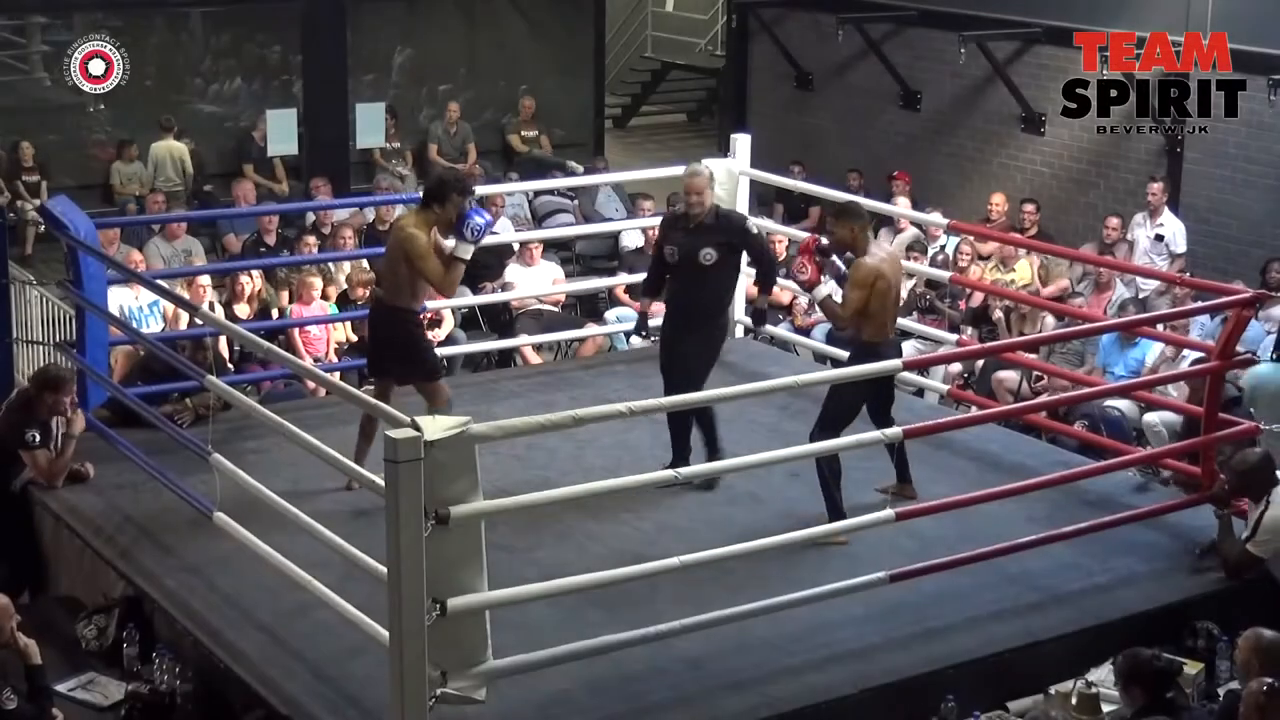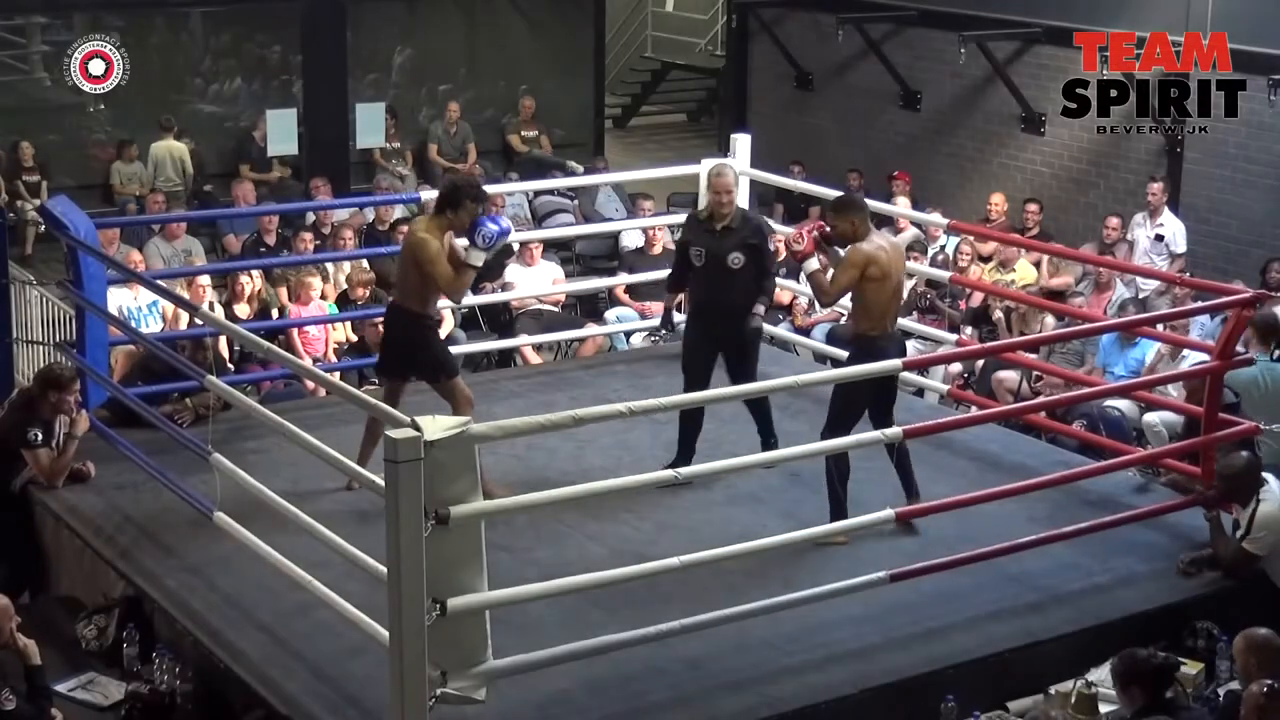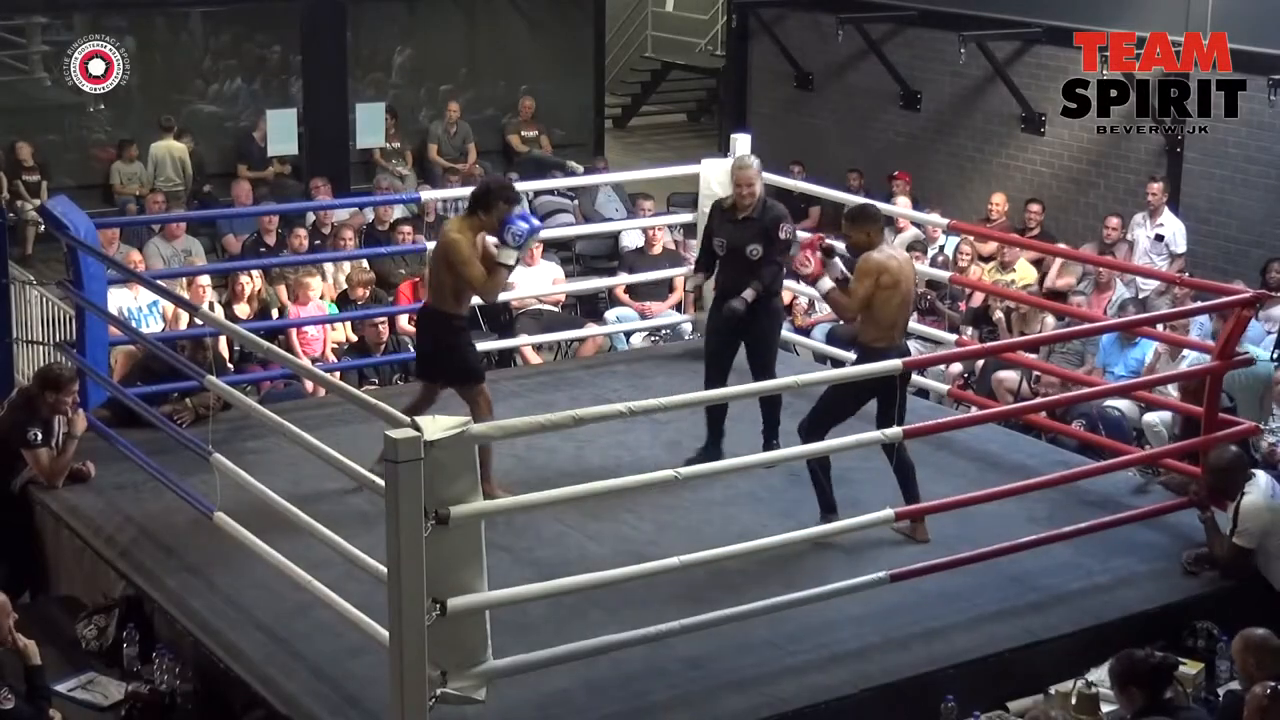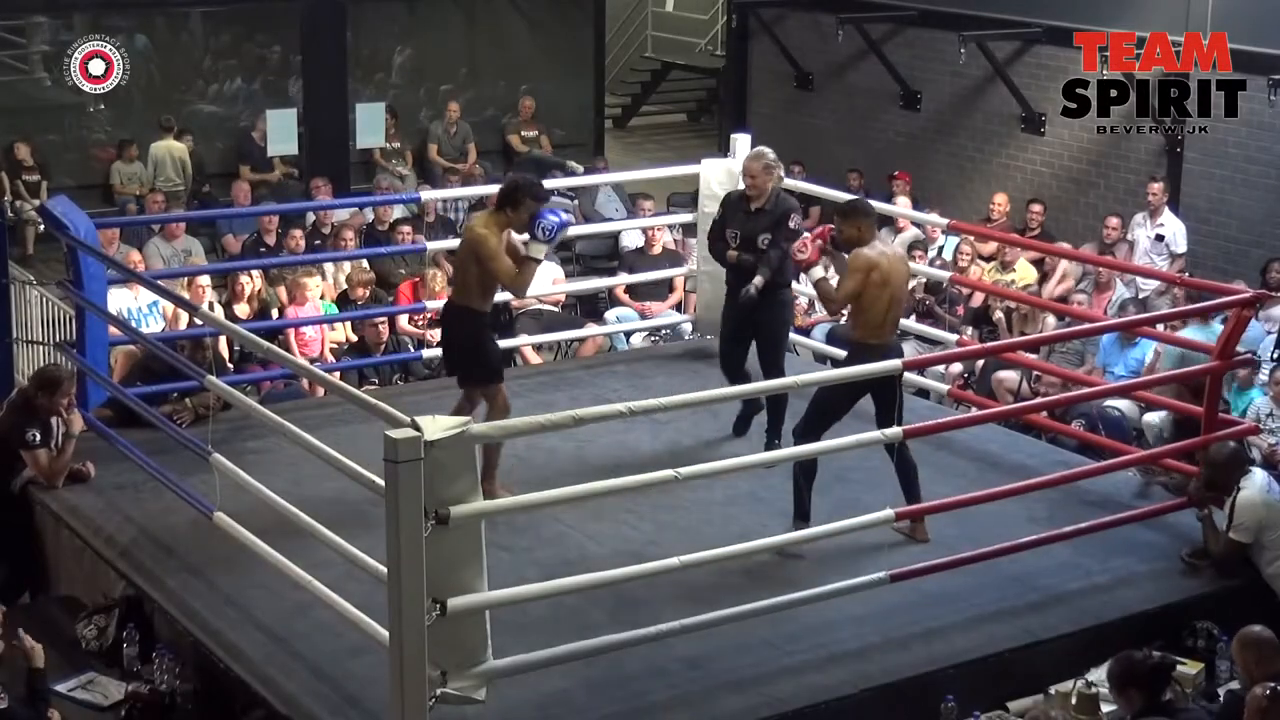
dt=0.2s
person 1, frame 1
left shoulder: (866, 266)
right shoulder: (886, 252)
left elbow: (842, 320)
left wrist: (815, 285)
right wrist: (829, 261)
left hip: (869, 355)
right hip: (888, 349)
left knee: (823, 435)
right knee: (882, 417)
left ankle: (836, 525)
right ankle: (905, 484)
person 1, frame 2
left shoulder: (861, 252)
right shoulder: (892, 245)
left elbow: (827, 296)
left wrist: (807, 258)
right wrist: (830, 246)
left hip: (869, 350)
right hip: (893, 344)
left knee: (835, 435)
right knee: (884, 424)
left ankle: (838, 526)
right ankle: (913, 503)
person 1, frame 3
left shoulder: (872, 261)
right shoulder: (902, 258)
left elbow: (849, 311)
left wrist: (818, 278)
right wrist: (832, 263)
left hip: (873, 360)
right hip: (899, 355)
left knee: (811, 430)
right knee: (892, 440)
left ankle: (829, 517)
right ankle: (917, 523)
person 1, frame 4
left shoulder: (862, 257)
right shoulder: (896, 256)
left elbow: (834, 304)
left wrist: (812, 267)
right wrist: (836, 253)
left hip: (864, 358)
right hip: (892, 354)
left knee: (806, 433)
right knee: (894, 439)
left ankle: (801, 525)
right ankle: (917, 523)
person 2, frame 1
left shoulder: (421, 225)
right shoulder: (413, 235)
left elbow: (443, 264)
right elbow: (447, 287)
left wrist: (462, 243)
right wrist: (466, 245)
left hip: (385, 314)
right hip: (400, 320)
left knee: (380, 395)
right knee: (440, 399)
person 2, frame 2
left shoulder: (441, 231)
right shoulder: (425, 239)
left elbow: (459, 271)
right elbow: (455, 293)
left wrist: (478, 250)
right wrist: (478, 251)
left hip: (401, 318)
right hip: (414, 325)
left knee: (390, 398)
right knee: (463, 401)
left ankle: (359, 471)
person 2, frame 3
left shoulder: (473, 232)
right shoulder: (456, 239)
left elbow: (492, 268)
right elbow: (489, 293)
left wrist: (512, 249)
right wrist: (509, 251)
left hip: (434, 321)
right hip: (445, 325)
left knee: (425, 397)
right knee: (482, 405)
right ankle: (487, 487)
person 2, frame 4
left shoulder: (495, 226)
right shoulder: (483, 234)
left elbow: (520, 262)
right elbow: (518, 287)
left wrist: (537, 246)
right wrist: (539, 245)
left hip: (463, 316)
right hip: (467, 321)
left knee: (473, 396)
right knee: (499, 403)
right ankle: (489, 485)
person 3, frame 1
left shoulder: (731, 223)
right shoulder: (671, 223)
left elbow: (766, 260)
right elbow: (657, 270)
left wrist: (761, 304)
right wrist: (644, 310)
left hip: (710, 322)
right hip: (674, 318)
left knee: (689, 389)
right knee: (673, 390)
left ankle: (714, 456)
right ankle: (680, 460)
person 3, frame 2
left shoulder: (754, 226)
right shoulder: (694, 223)
left elbow: (767, 276)
right elbow: (680, 268)
left wrist: (758, 315)
right wrist: (668, 307)
left hip: (738, 321)
right hip: (700, 318)
left knee: (746, 386)
right knee: (693, 388)
left ankle: (769, 441)
right ankle: (683, 459)
person 3, frame 3
left shoulder: (776, 216)
right shoulder: (719, 210)
left elbow: (774, 265)
right elbow: (707, 253)
left wrist: (745, 299)
right wrist: (696, 281)
left hip: (763, 308)
right hip: (723, 303)
left knee: (763, 377)
right knee: (714, 374)
left ankle: (772, 441)
right ankle: (712, 445)
person 3, frame 4
left shoulder: (788, 208)
right shoulder: (731, 201)
left elbow: (779, 253)
right elbow: (715, 243)
left wrist: (756, 284)
right wrist: (737, 258)
left hip: (774, 298)
right hip: (737, 293)
left knee: (772, 369)
right knee: (729, 359)
left ankle: (774, 439)
right ankle: (751, 403)
person 4, frame 1
left shoulder: (43, 406)
right shoulder: (23, 422)
left elbow: (50, 458)
right elbow: (52, 479)
left wrist: (73, 468)
right wrist: (73, 434)
left knee: (28, 558)
person 4, frame 2
left shoulder: (44, 406)
right shoulder: (26, 422)
left elbow: (52, 458)
right elbow: (53, 478)
left wrist: (75, 467)
right wrist: (75, 434)
left knee: (28, 559)
right knee: (19, 565)
person 4, frame 3
left shoulder: (42, 406)
right shoulder: (25, 421)
left elbow: (51, 458)
right elbow: (53, 478)
left wrist: (74, 467)
right wrist: (74, 434)
left knee: (28, 559)
right knee: (20, 564)
person 4, frame 4
left shoulder: (40, 405)
right shoulder: (24, 422)
left elbow: (50, 458)
right elbow: (53, 478)
left wrist: (74, 468)
right wrist: (72, 433)
left knee: (27, 559)
right knee: (20, 566)
